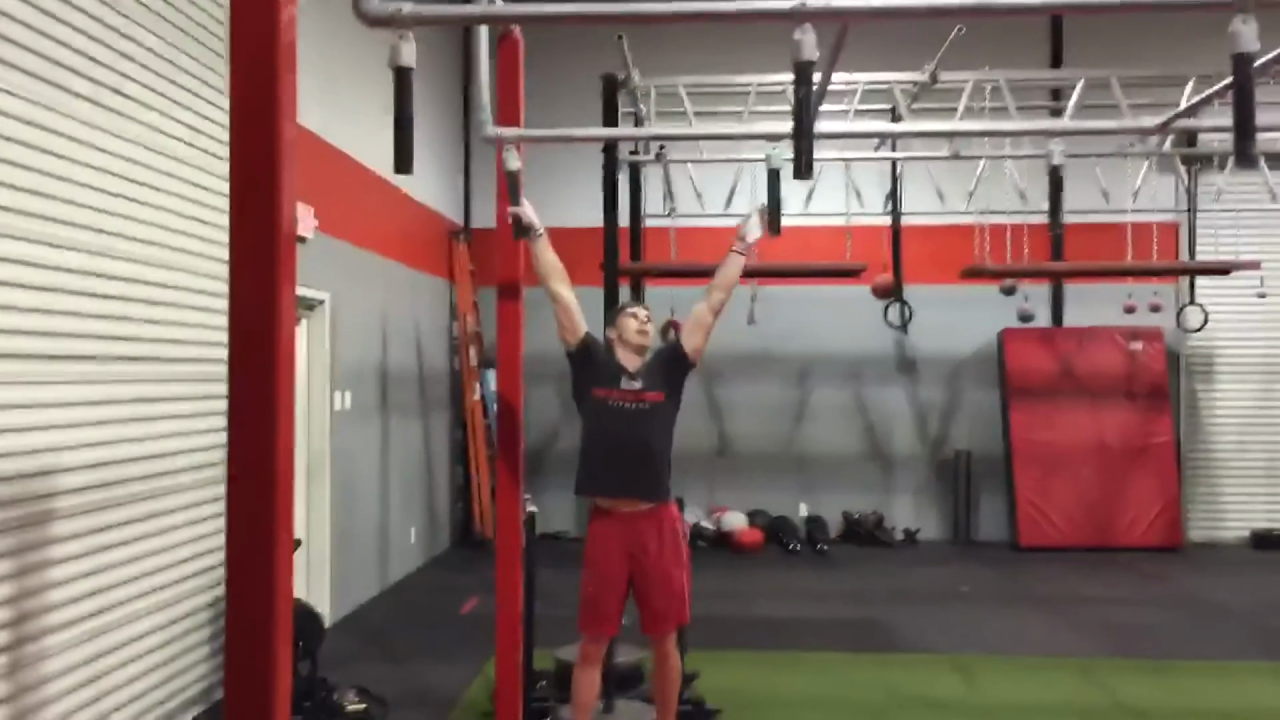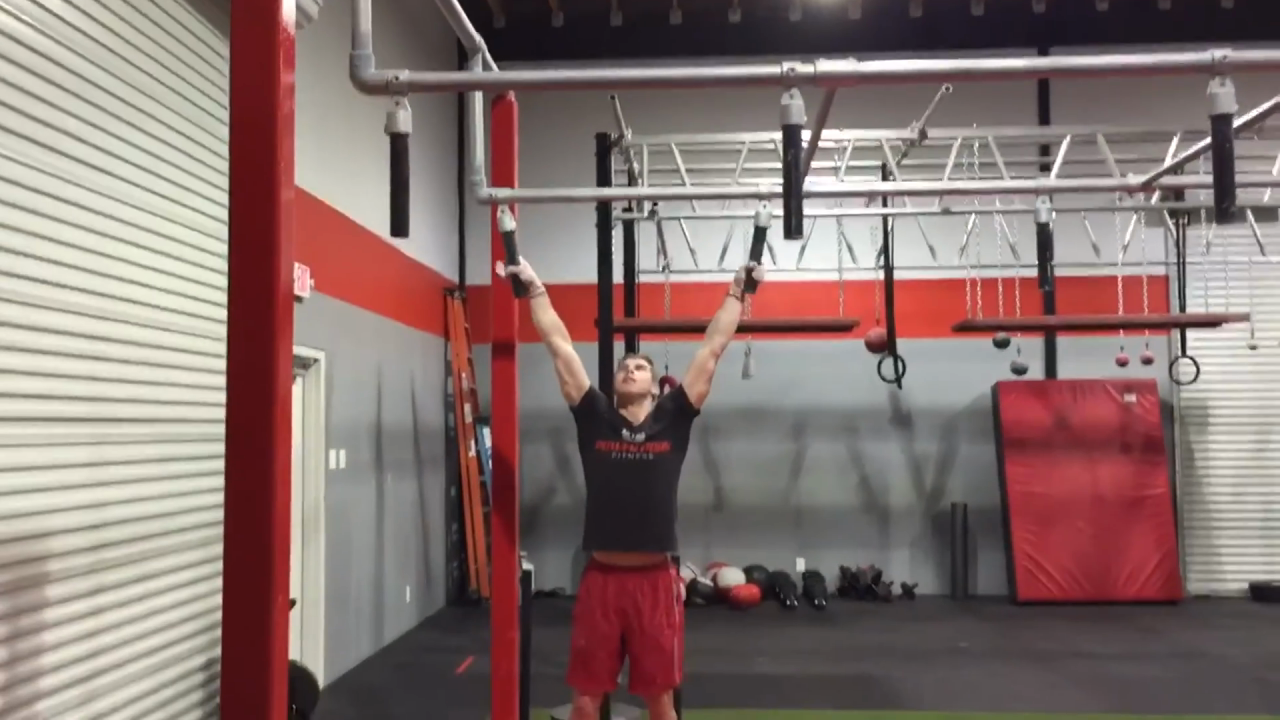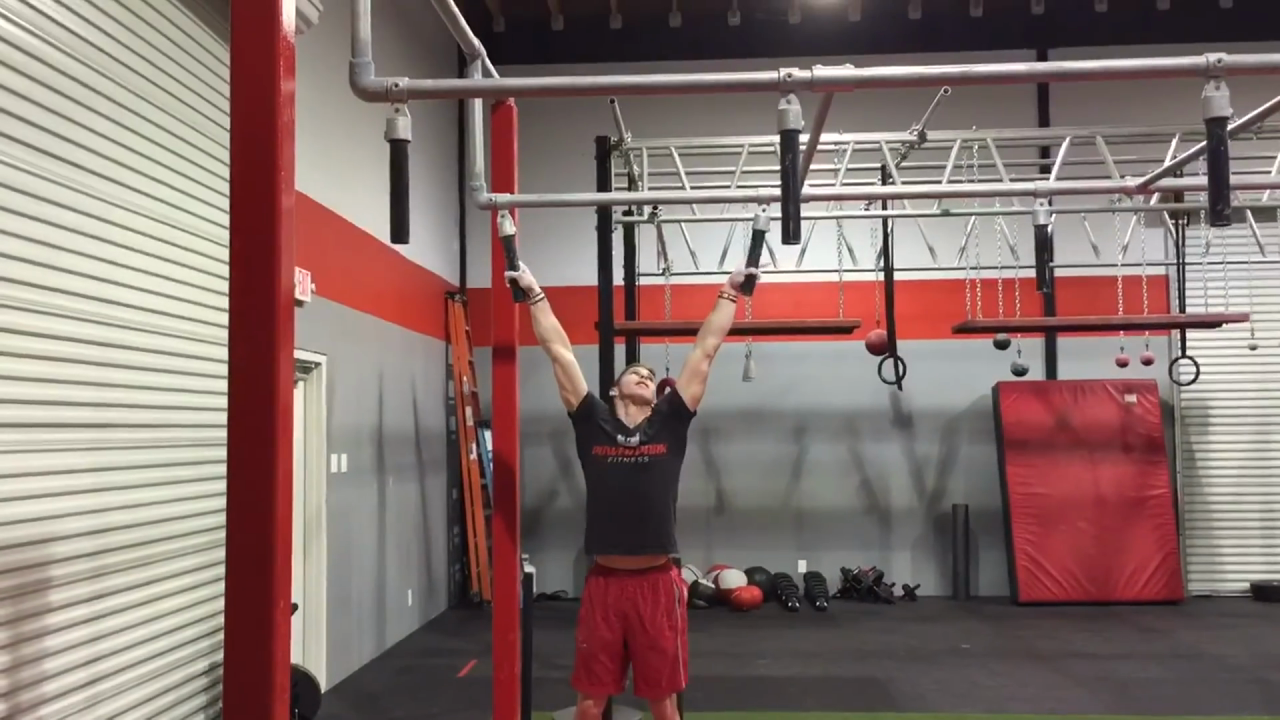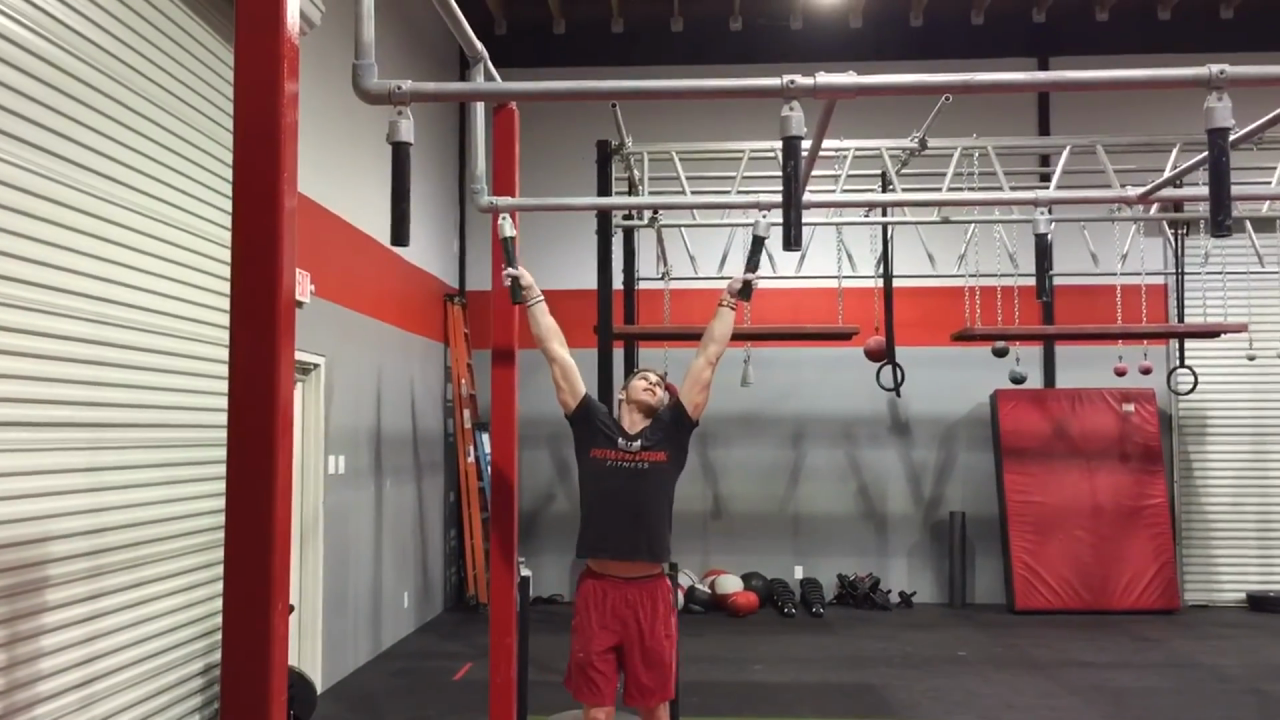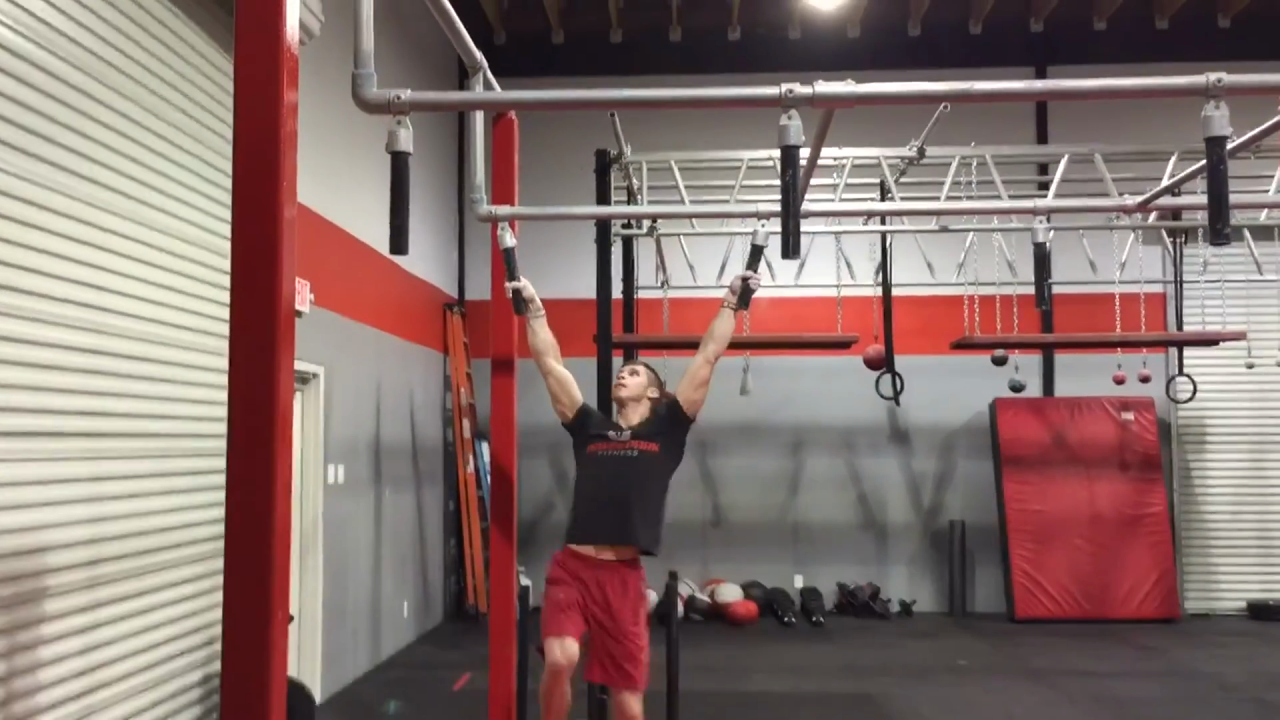
dt=1s
person 1, frame 1
left shoulder: (668, 367)
right shoulder: (592, 366)
left elbow: (710, 304)
right elbow: (562, 295)
left wrist: (742, 245)
right wrist: (537, 232)
left hip: (658, 524)
right hip: (606, 526)
left knee: (664, 640)
right knee: (592, 645)
person 1, frame 2
left shoulder: (672, 418)
right shoulder: (595, 418)
left elbow: (712, 349)
right elbow: (561, 347)
left wrist: (736, 291)
right wrist: (534, 287)
left hip: (655, 580)
right hip: (602, 579)
person 1, frame 3
left shoulder: (670, 424)
right shoulder: (593, 423)
left elbow: (705, 349)
right elbow: (559, 352)
left wrist: (730, 292)
right wrist: (533, 292)
left hip: (657, 583)
right hip: (604, 583)
person 1, frame 4
left shoulder: (672, 432)
right shoulder: (592, 426)
left elbow: (708, 357)
right elbow: (556, 353)
left wrist: (728, 300)
right wrist: (532, 292)
left hip: (650, 591)
right hip: (597, 590)
person 1, frame 5
left shoulder: (666, 429)
right shoulder: (588, 428)
left elbow: (707, 357)
right elbow: (550, 364)
left wrist: (731, 302)
right wrist: (534, 305)
left hip: (623, 577)
right hip: (572, 570)
right knee: (560, 660)
